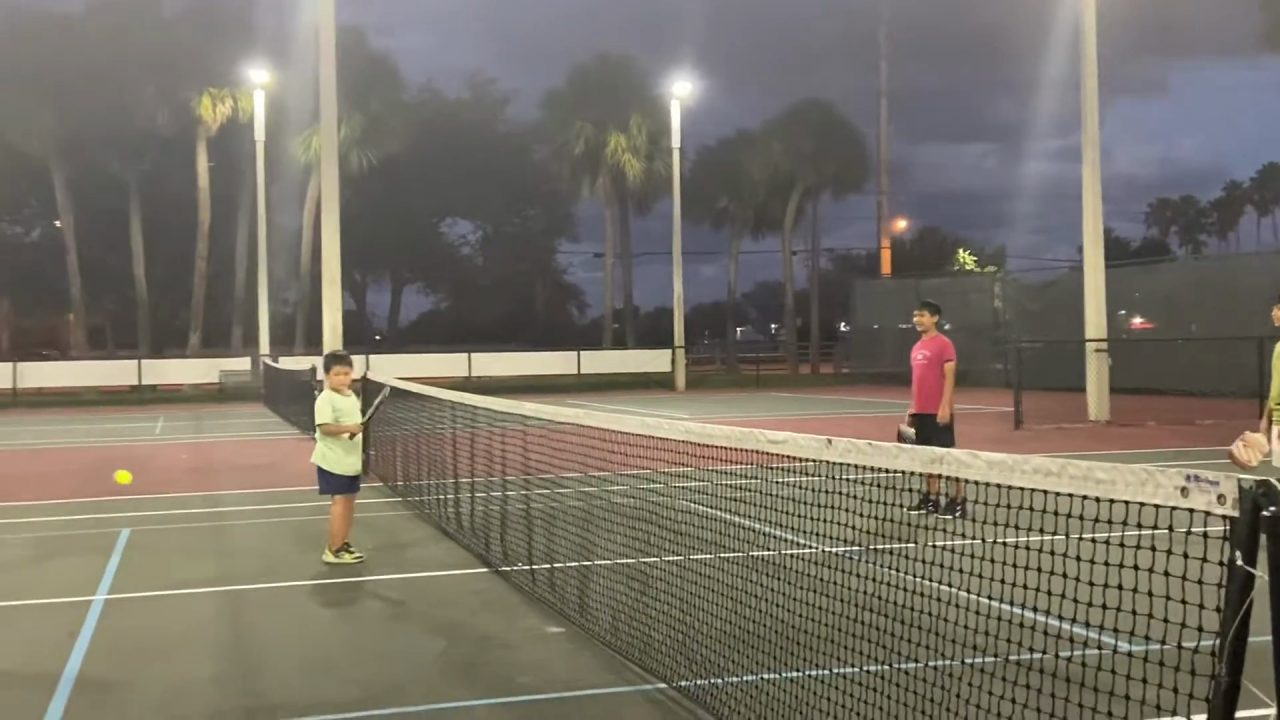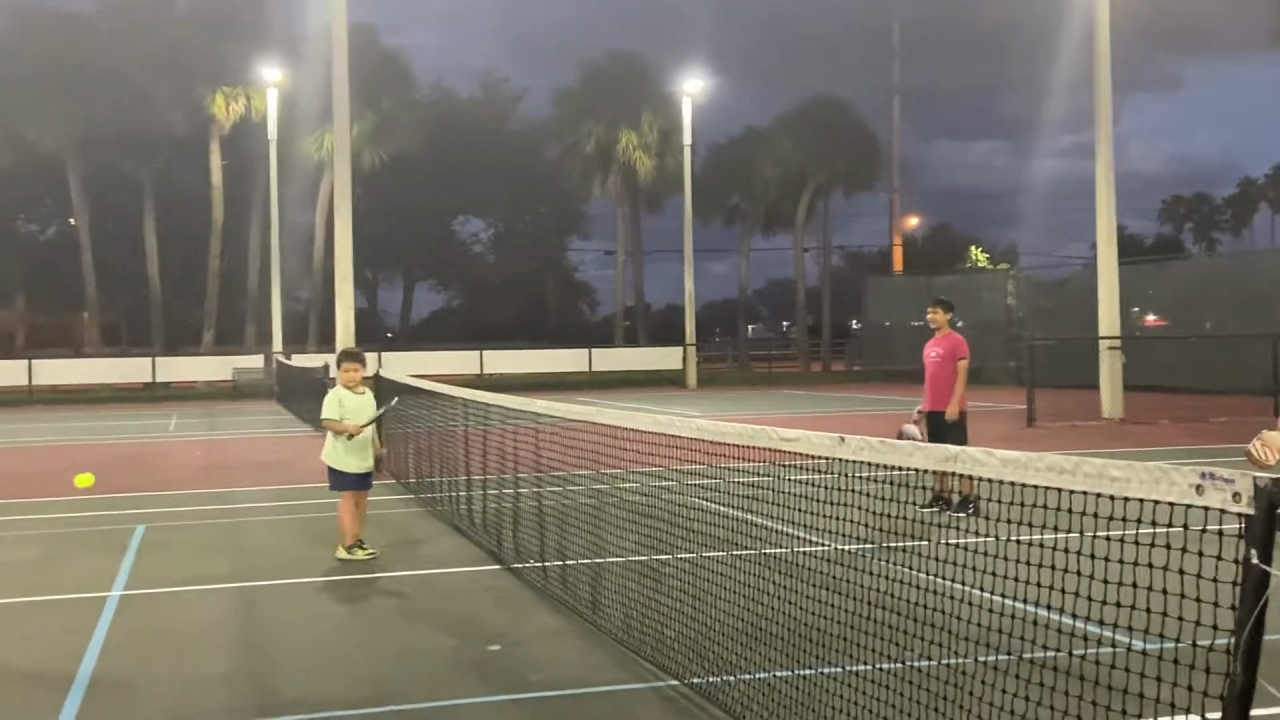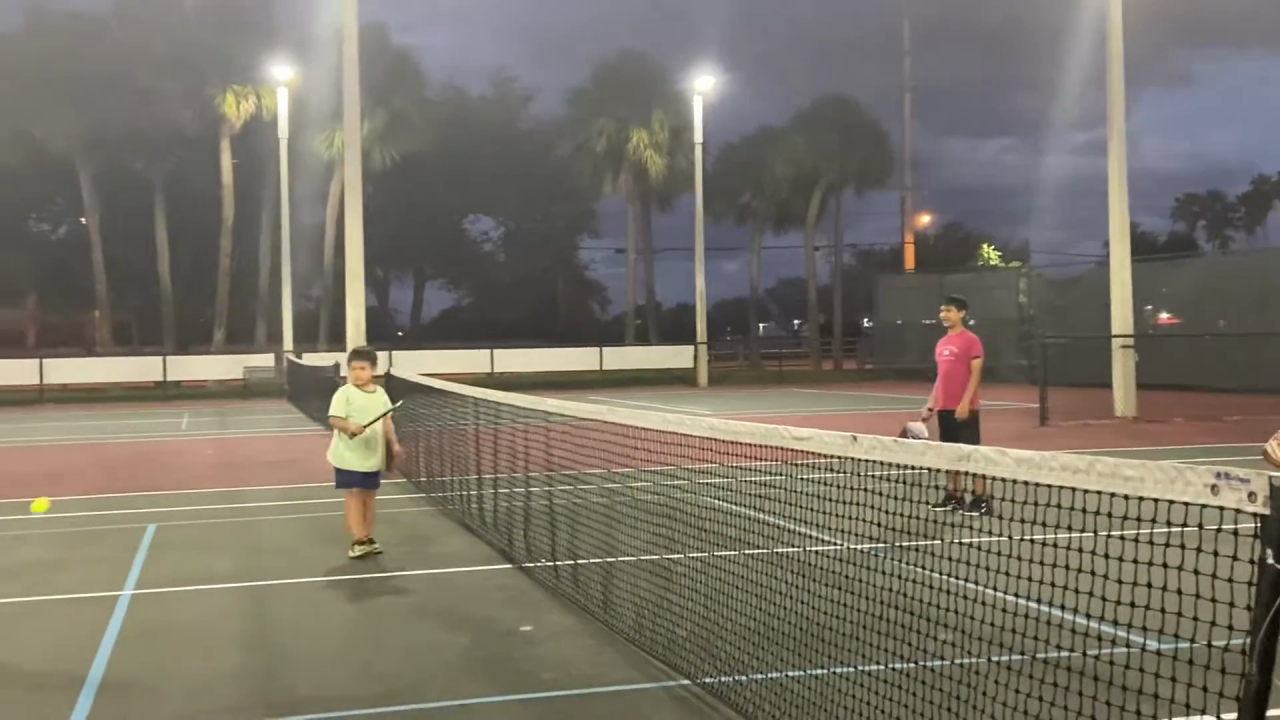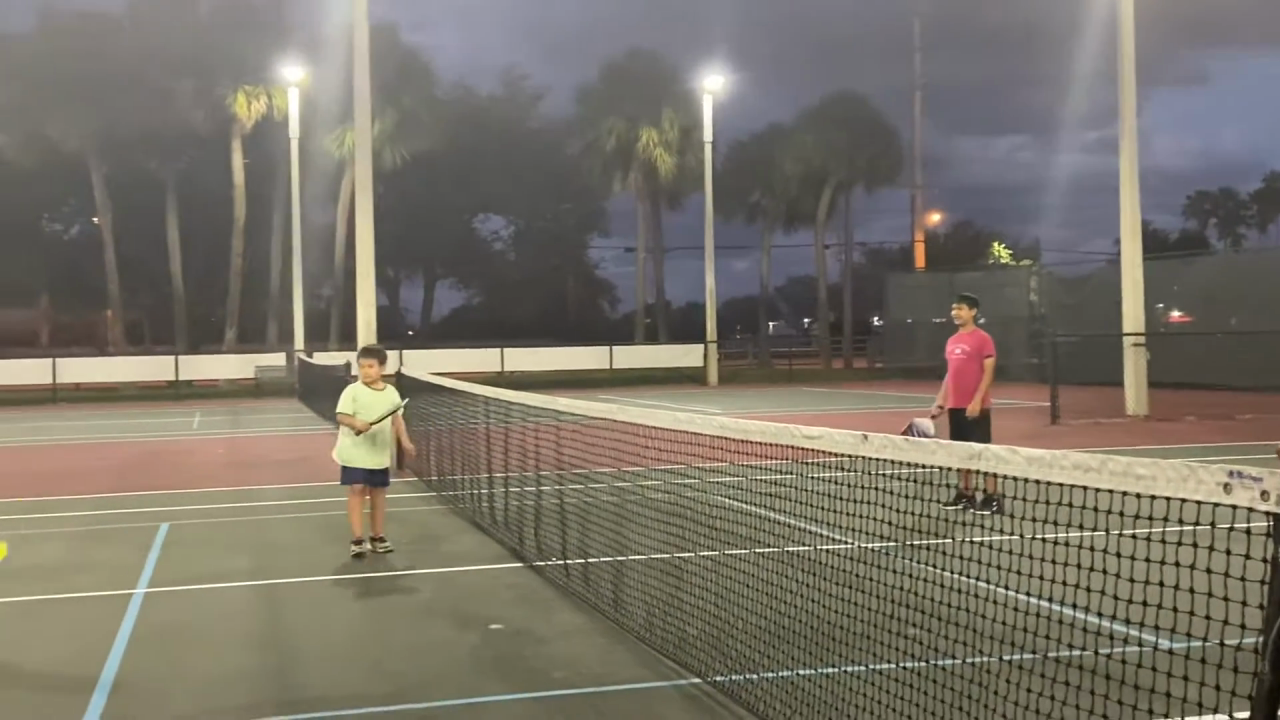
dt=0.1s
person 1, frame 1
left shoulder: (944, 344)
right shoulder: (916, 347)
left elbow: (949, 378)
left wrist: (945, 407)
right wrist: (912, 408)
left hip: (938, 411)
right hip: (920, 411)
left ankle: (957, 501)
right ankle: (931, 498)
person 1, frame 2
left shoulder: (957, 341)
right shoulder: (929, 345)
left elbow: (962, 375)
left wrist: (954, 404)
right wrist: (922, 405)
left hip: (951, 409)
right hip: (933, 409)
left ankle: (969, 499)
right ankle: (943, 496)
person 1, frame 3
left shoulder: (971, 340)
right shoulder: (941, 343)
left elbow: (975, 374)
left wrist: (965, 403)
right wrist: (931, 403)
left hip: (964, 408)
right hip: (944, 407)
left ankle: (981, 498)
right ankle: (955, 495)
person 1, frame 4
left shoulder: (983, 339)
right shoulder: (951, 341)
left elbow: (988, 373)
left wrist: (976, 401)
right wrist: (940, 400)
left hip: (976, 406)
right hip: (955, 406)
left ankle: (992, 497)
right ankle: (965, 494)
person 2, frame 1
left shoulder: (352, 396)
right shoulder: (326, 399)
right elbow: (324, 427)
right wrist: (347, 428)
left hip: (350, 460)
right hip: (332, 460)
left knee: (349, 500)
right knee: (340, 501)
left ankle: (341, 543)
right ankle: (334, 550)
person 2, frame 2
left shoulder: (368, 394)
right shoulder: (335, 395)
right elbow: (327, 422)
left wrist: (376, 444)
right wrist: (346, 428)
left hip: (363, 457)
right hip: (341, 457)
left knee: (361, 497)
right knee: (347, 498)
left ankle: (356, 540)
right ankle: (349, 544)
person 2, frame 3
left shoulder: (380, 393)
right shoulder: (344, 393)
left elbow: (386, 420)
right elbow: (334, 419)
left wrist: (393, 443)
right wrist: (349, 426)
left hip: (371, 455)
right hip: (348, 455)
left knee: (369, 495)
right knee: (353, 495)
left ankle: (366, 538)
right ankle: (357, 541)
person 2, frame 4
left shoulder: (391, 392)
right shoulder: (352, 391)
left elbow: (396, 418)
right elbow: (341, 416)
left wrist: (405, 441)
right wrist: (356, 423)
left hip: (380, 454)
right hip: (355, 452)
left knee: (378, 493)
right knee: (357, 491)
left ankle: (377, 536)
right ankle: (357, 539)
